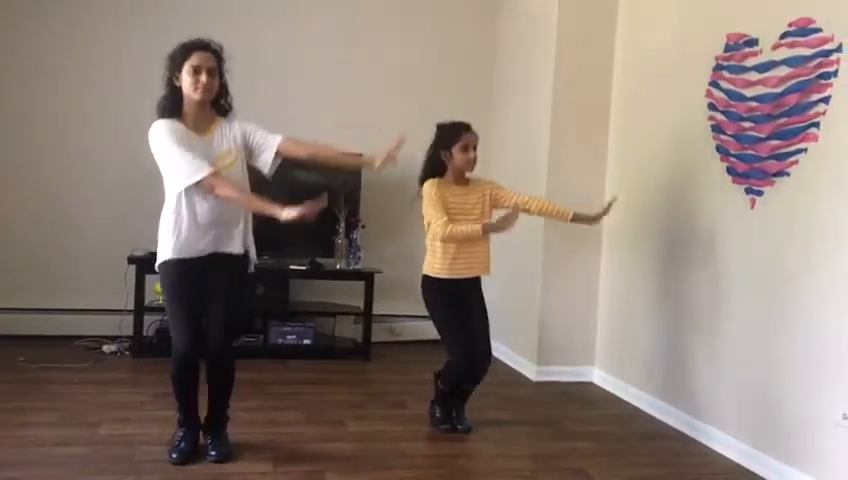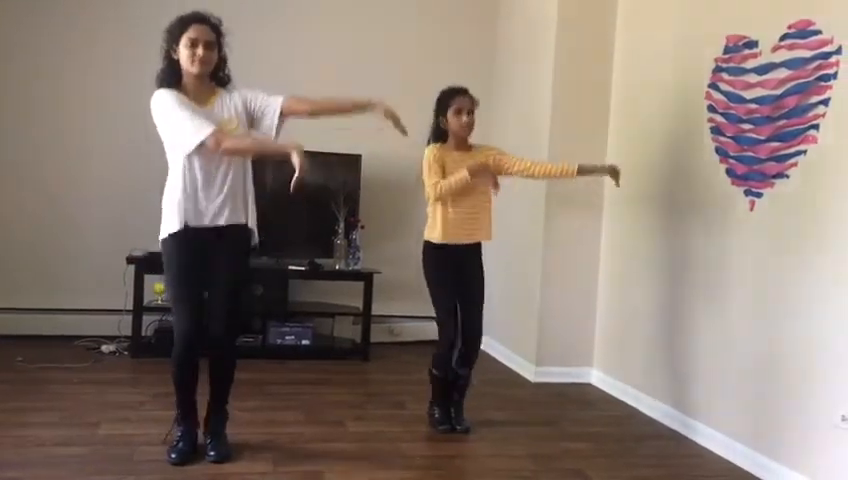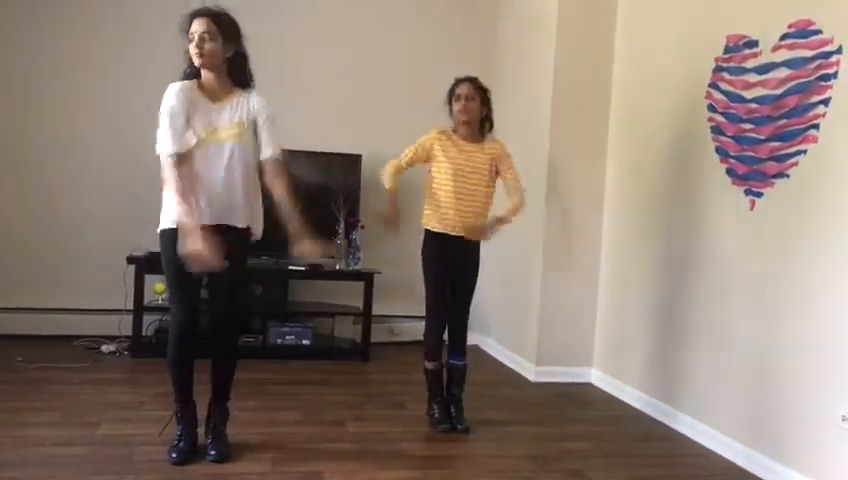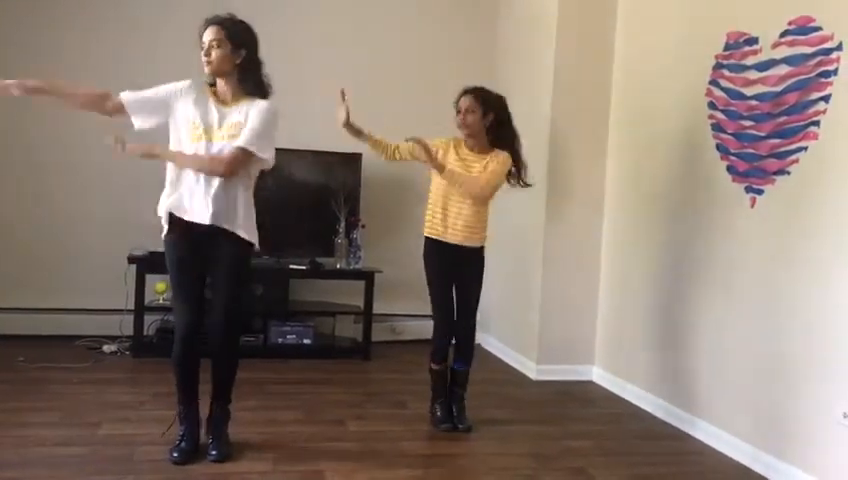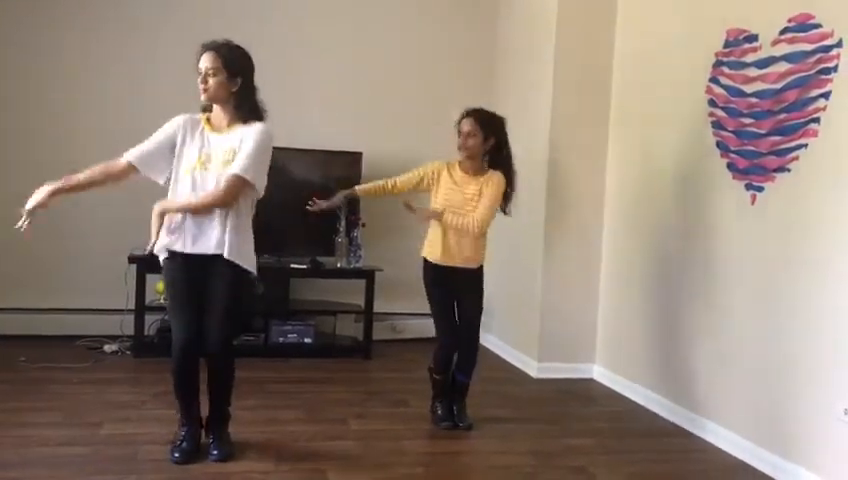
dt=0.4s
person 1, frame 1
left shoulder: (238, 129)
right shoulder: (164, 131)
left elbow: (299, 149)
right elbow: (215, 187)
left wrist: (367, 161)
right wrist: (280, 211)
left hip: (229, 252)
right hip: (181, 253)
left knee: (219, 345)
right knee: (187, 345)
left ankle: (216, 427)
right ankle: (187, 427)
person 1, frame 2
left shoulder: (238, 99)
right shoulder: (165, 102)
left elbow: (300, 107)
right elbow: (219, 144)
left wrist: (369, 105)
right wrist: (287, 149)
left hip: (232, 229)
right hip: (184, 229)
left knee: (222, 331)
right knee: (188, 330)
left ankle: (216, 424)
right ankle: (186, 425)
person 1, frame 3
left shoulder: (252, 103)
right shoulder: (179, 95)
left elbow: (272, 168)
right elbow: (174, 167)
left wrist: (298, 230)
right wrist: (192, 229)
left hip: (232, 228)
right hip: (182, 226)
left knee: (224, 327)
right knee: (183, 325)
left ankle: (217, 424)
right ankle: (185, 425)
person 1, frame 4
left shoulder: (261, 109)
right shoulder: (185, 94)
left elbow: (227, 165)
right elbow: (109, 103)
left wrist: (156, 151)
left hip: (232, 230)
right hip: (184, 224)
left knee: (224, 330)
right knee: (187, 326)
left ankle: (218, 424)
right ankle: (187, 424)
person 1, frame 5
left shoulder: (256, 134)
right shoulder: (183, 127)
left elbow: (224, 197)
right elbow: (120, 167)
left wrist: (164, 207)
right wrist: (55, 187)
left hip: (228, 256)
right hip: (182, 251)
left knee: (217, 344)
right knee: (185, 343)
left ankle: (218, 427)
right ankle: (189, 427)
person 2, frame 1
left shoulder: (485, 189)
right shoulder: (432, 188)
left elbow: (530, 204)
right elbow: (444, 231)
left wrist: (584, 218)
right wrist: (492, 227)
left hip: (470, 284)
right hip: (439, 283)
left knee: (481, 356)
right knee: (461, 354)
left ankle: (457, 404)
right ankle: (439, 403)
person 2, frame 2
left shoulder: (488, 155)
right shoulder: (434, 154)
left elbow: (535, 168)
right elbow: (436, 191)
left wrist: (591, 170)
right wrist: (473, 172)
left hip: (471, 254)
right hip: (438, 252)
left knee: (472, 334)
right knee: (449, 333)
left ankle: (456, 402)
right ankle: (437, 403)
person 2, frame 3
left shoulder: (496, 149)
right shoulder: (437, 140)
left elbow: (517, 192)
right elbow: (393, 167)
left wrist: (497, 220)
right wrist: (391, 199)
left hip: (470, 245)
right hip: (438, 240)
left knee: (459, 323)
right knee: (437, 321)
left ankle: (455, 401)
right ankle: (436, 401)
person 2, frame 4
left shoulder: (501, 159)
right shoulder: (444, 146)
left elbow: (476, 190)
right elbow: (392, 151)
left wrist: (437, 165)
right wrist: (352, 128)
left hip: (472, 252)
right hip: (438, 246)
left knee: (466, 327)
right knee: (444, 325)
left ankle: (458, 401)
right ankle: (439, 401)
person 2, frame 5
left shoulder: (495, 180)
right shoulder: (438, 170)
left elbow: (478, 225)
right elbow: (391, 186)
left wrist: (434, 214)
right wrist: (343, 195)
left hip: (471, 272)
right hip: (436, 267)
left knee: (469, 342)
right knee: (447, 340)
left ankle: (458, 401)
right ankle: (439, 400)
